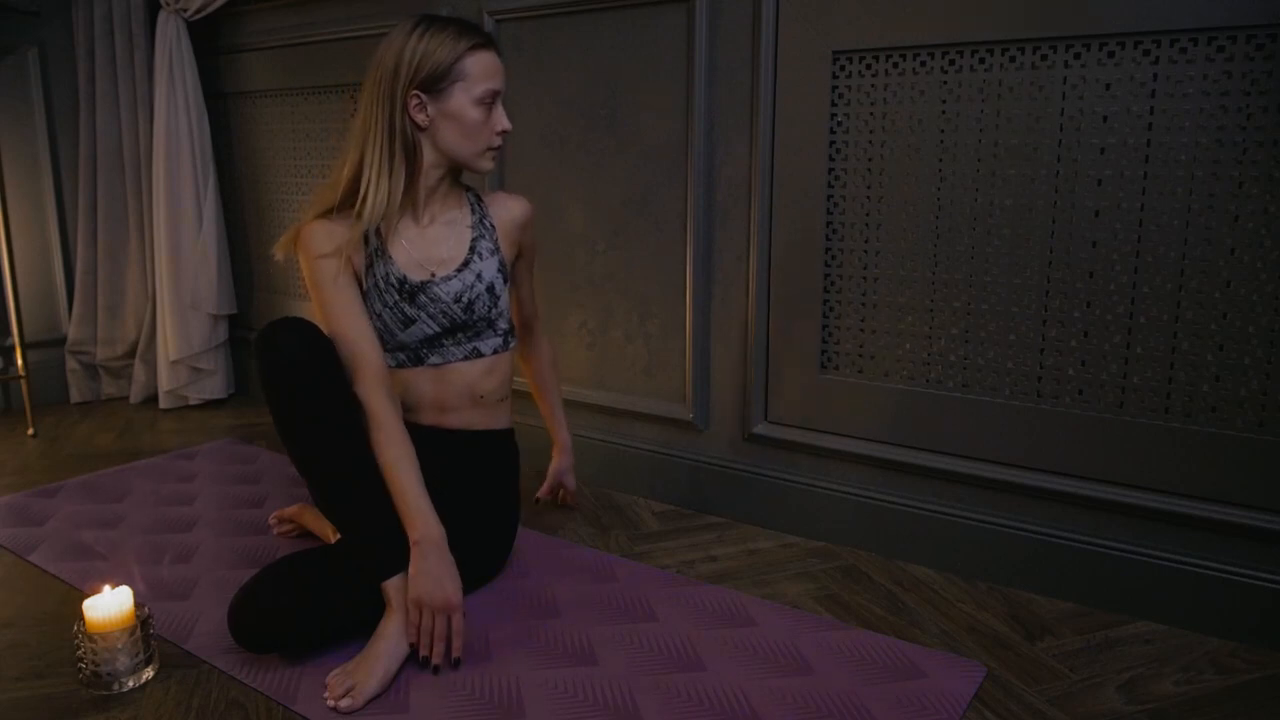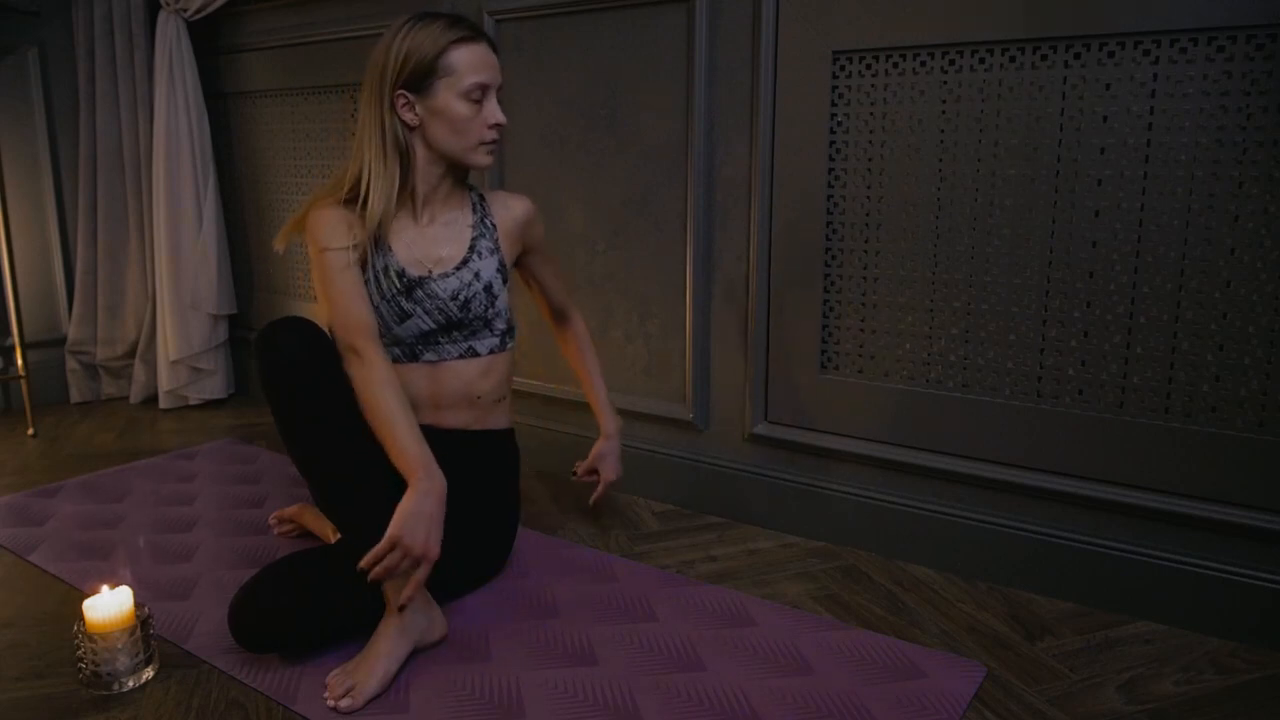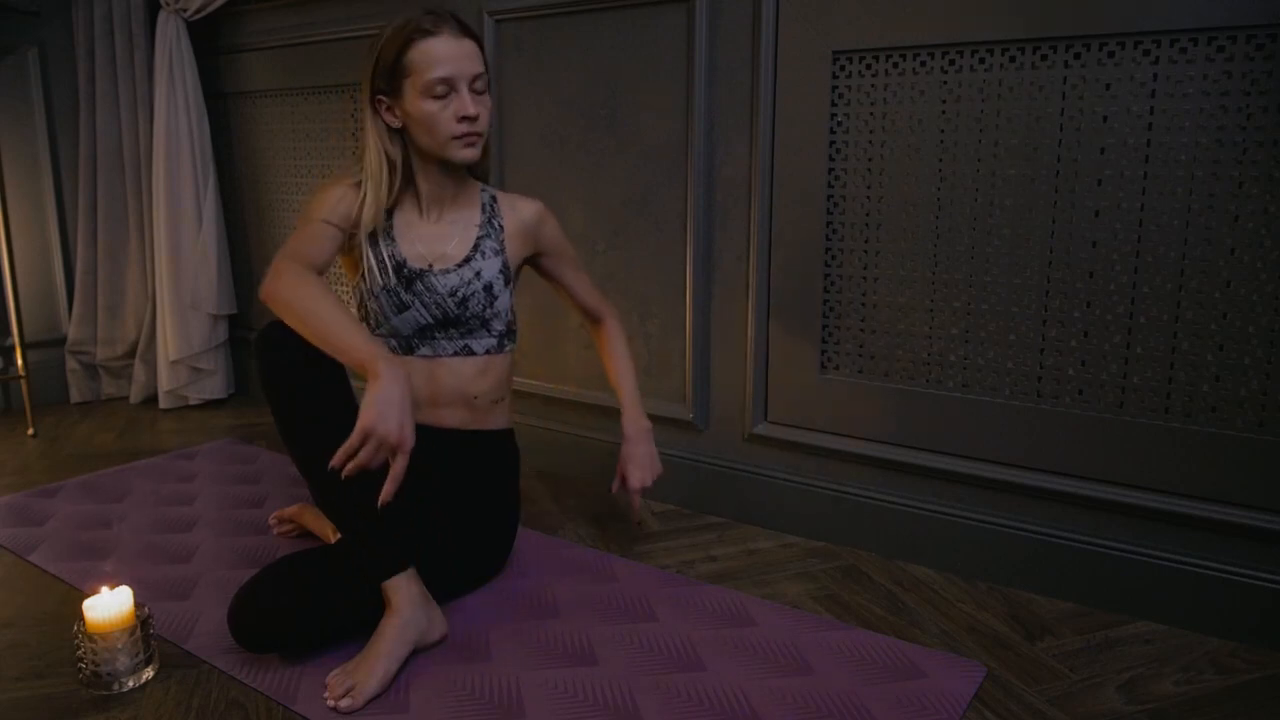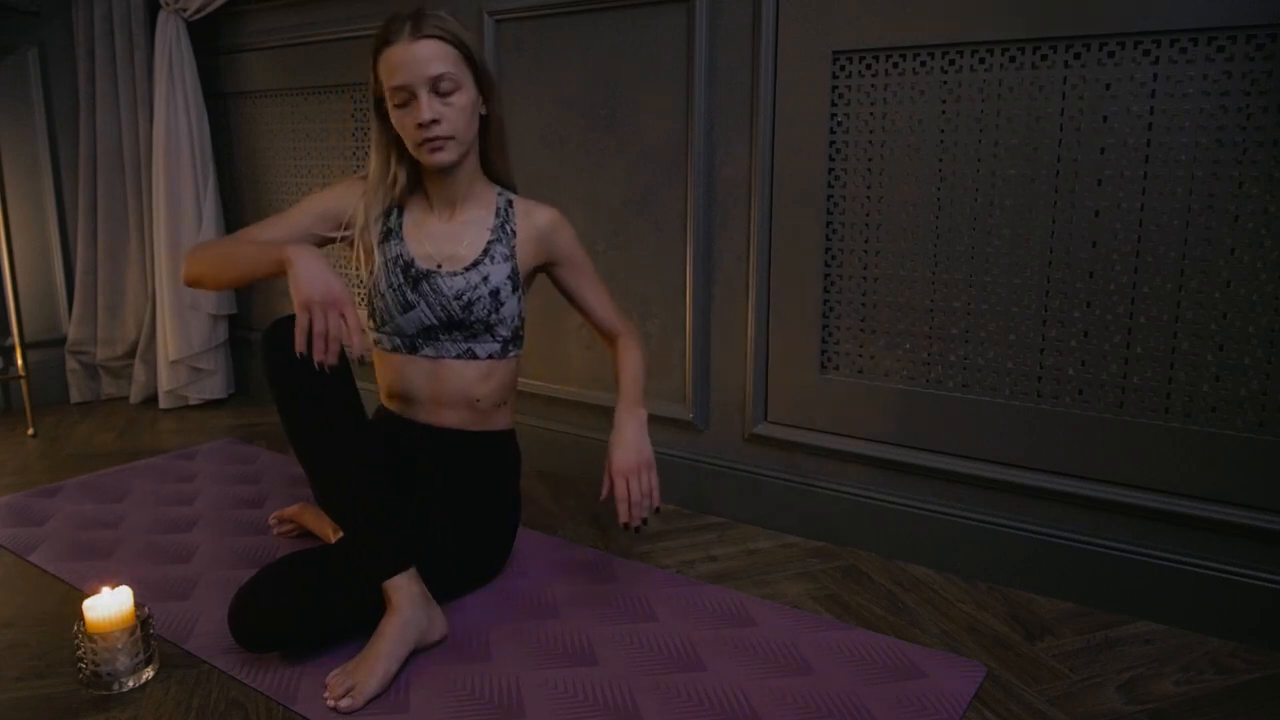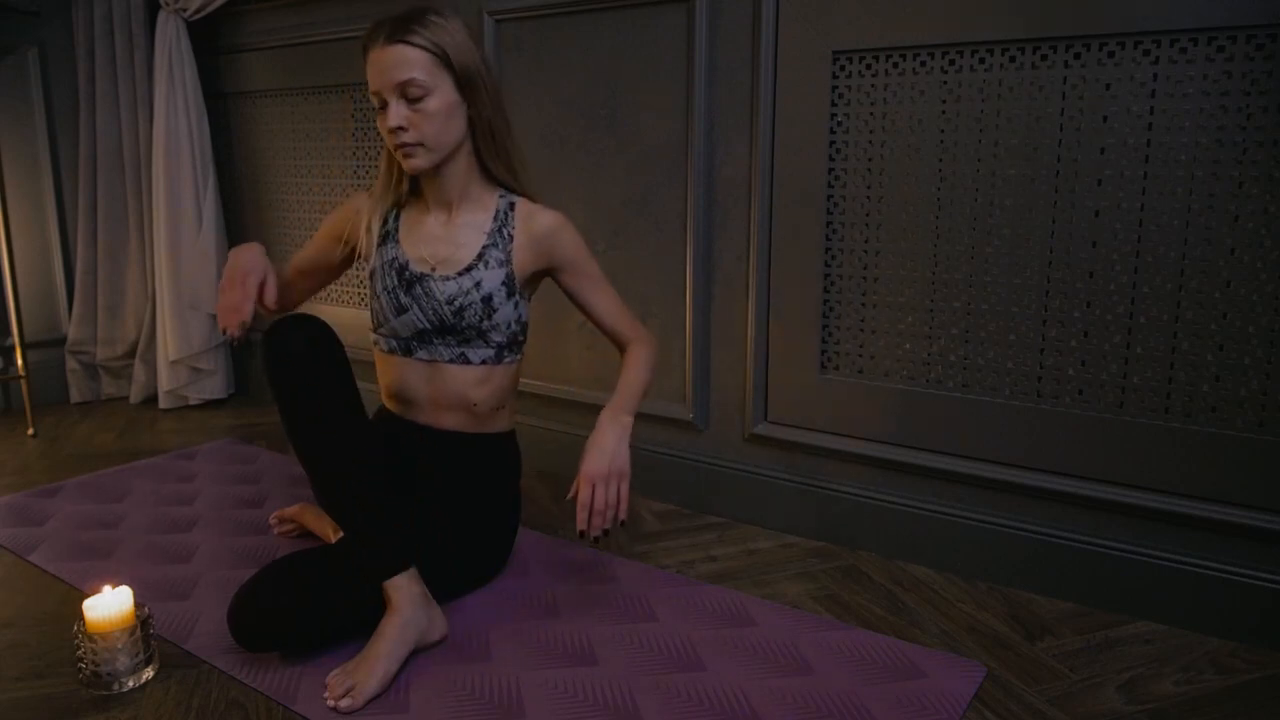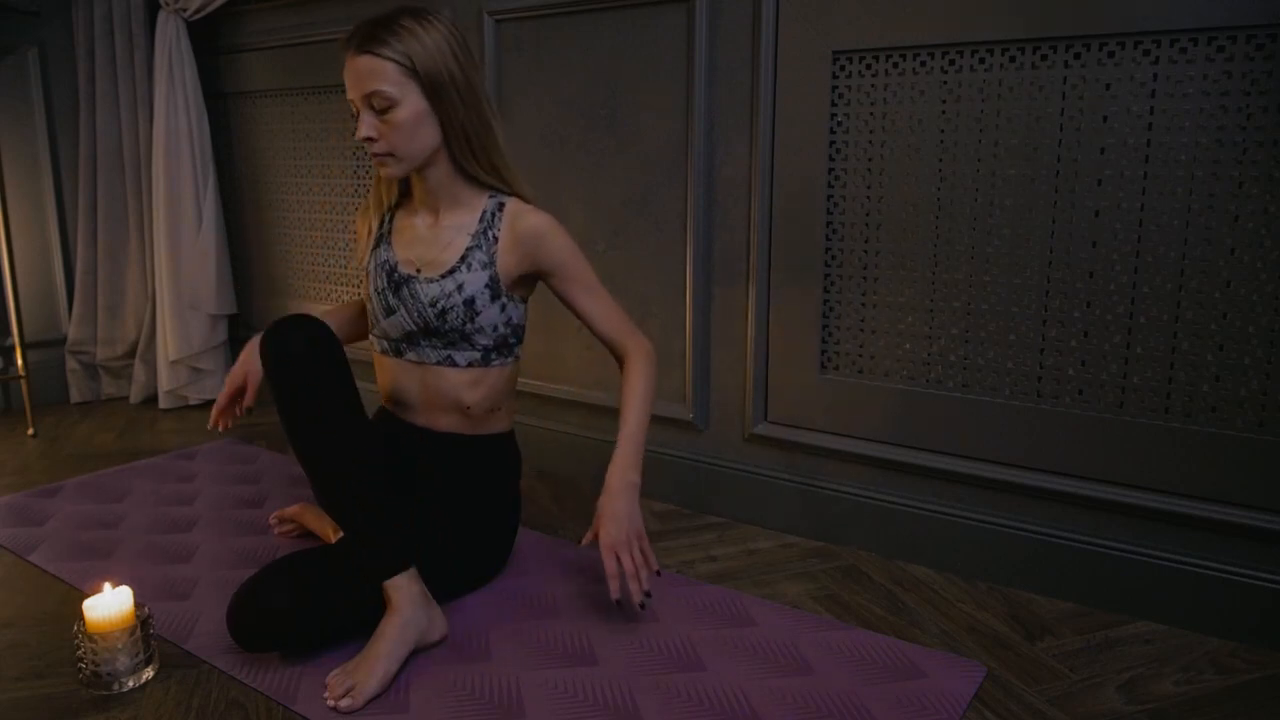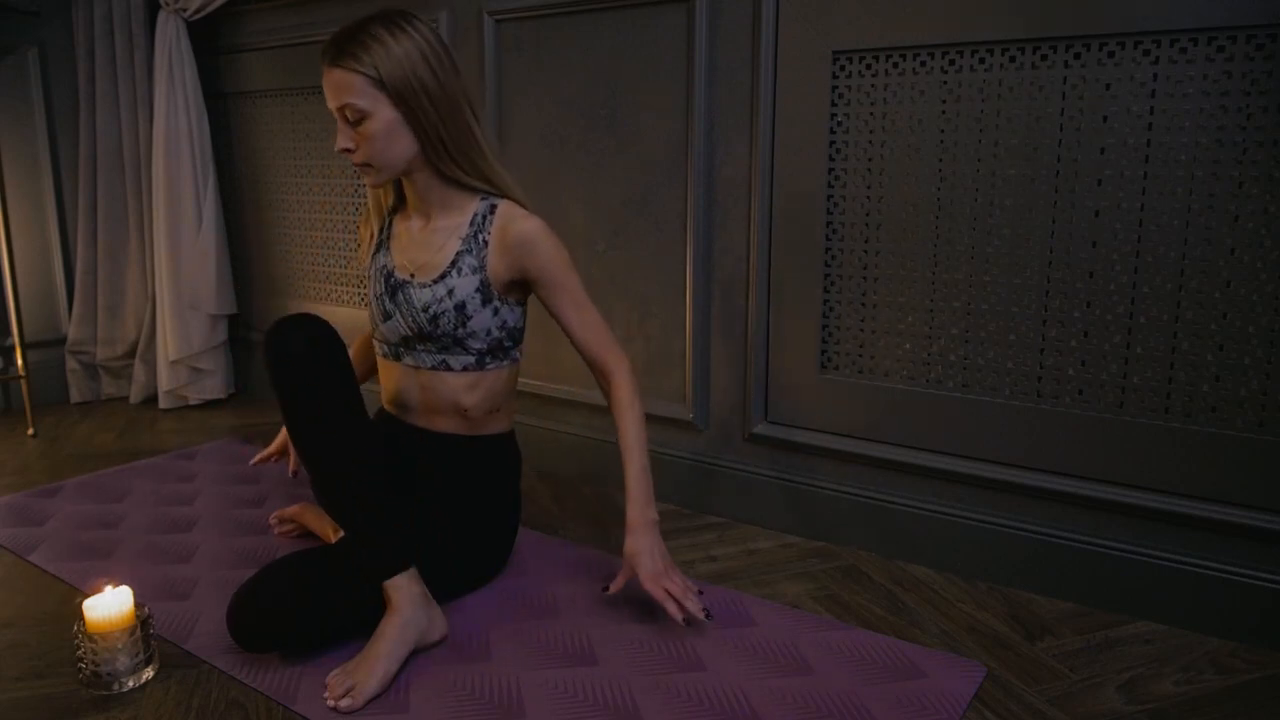
dt=0.4s
person 1, frame 1
left shoulder: (509, 219)
right shoulder: (335, 237)
right elbow: (371, 391)
left wrist: (562, 446)
right wrist: (423, 541)
left hip: (477, 486)
right hip: (387, 466)
left knee: (263, 615)
right knee: (286, 342)
left ankle: (348, 524)
right ankle: (380, 555)
person 1, frame 2
left shoulder: (511, 218)
right shoulder: (341, 223)
left elbow: (564, 318)
right elbow: (361, 352)
left wrist: (608, 428)
right wrist: (421, 485)
left hip: (478, 483)
right hip: (389, 465)
left knee: (263, 616)
right knee: (287, 341)
left ankle: (350, 523)
right ankle: (361, 521)
person 1, frame 3
left shoulder: (520, 220)
right shoulder: (352, 205)
left elbow: (601, 318)
right elbow: (282, 282)
left wrist: (636, 429)
right wrist: (382, 371)
left hip: (474, 481)
right hip: (392, 458)
left knee: (263, 616)
right knee: (283, 341)
left ankle: (349, 524)
person 1, frame 4
left shoulder: (533, 225)
right shoulder: (363, 206)
left elbow: (621, 335)
right elbow: (199, 263)
left wrist: (629, 419)
right wrist: (297, 256)
left hip: (475, 483)
right hip: (387, 457)
left knee: (262, 615)
right knee: (289, 338)
left ankle: (349, 525)
right ankle: (355, 520)
person 1, frame 5
left shoulder: (537, 229)
right shoulder: (368, 216)
left elbow: (638, 343)
right elbow: (278, 295)
left wrist: (613, 425)
right wrist: (247, 256)
left hip: (475, 484)
right hip: (386, 456)
left knee: (262, 615)
right knee: (297, 338)
left ankle: (353, 524)
right ankle: (360, 520)
person 1, frame 6
left shoulder: (522, 231)
right shoulder: (375, 220)
left elbow: (636, 353)
left wrist: (622, 485)
right wrist: (266, 346)
left hip: (472, 486)
right hip: (385, 459)
left knee: (259, 615)
right knee: (295, 339)
left ankle: (351, 526)
right ankle: (359, 523)
person 1, frame 7
left shoulder: (514, 233)
right shoulder: (378, 223)
left elbow: (615, 372)
left wrist: (641, 525)
right wrist: (314, 404)
left hip: (473, 487)
right hip: (388, 457)
left knee: (260, 615)
right knee: (297, 336)
left ankle: (352, 524)
right ankle: (363, 522)
